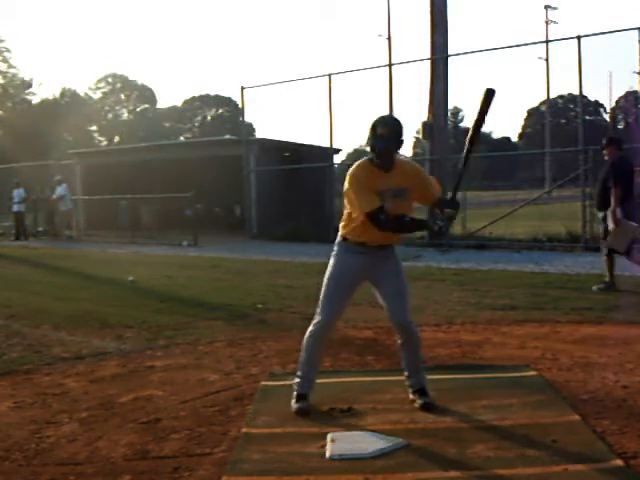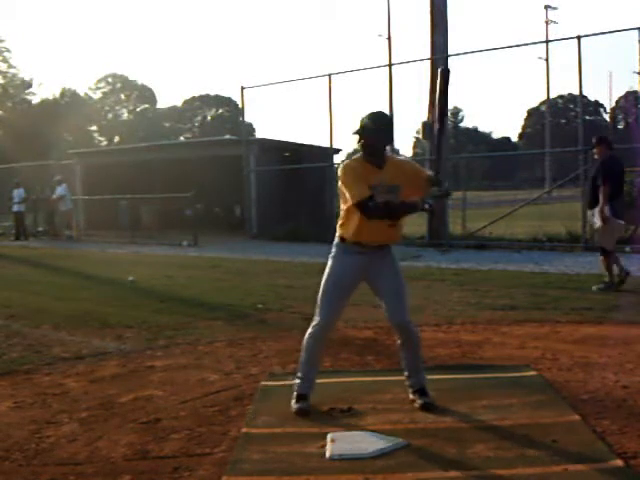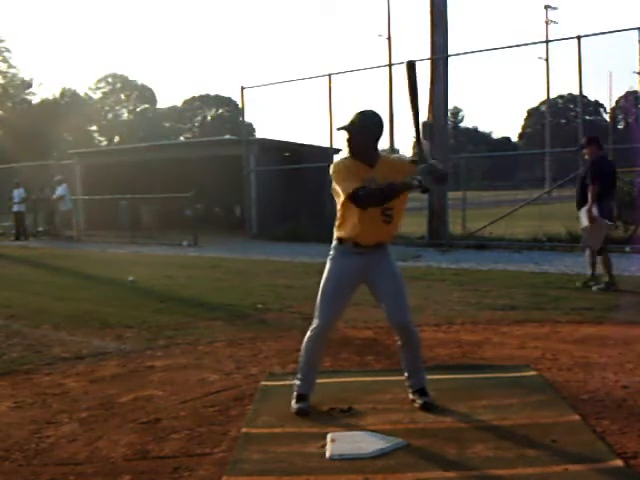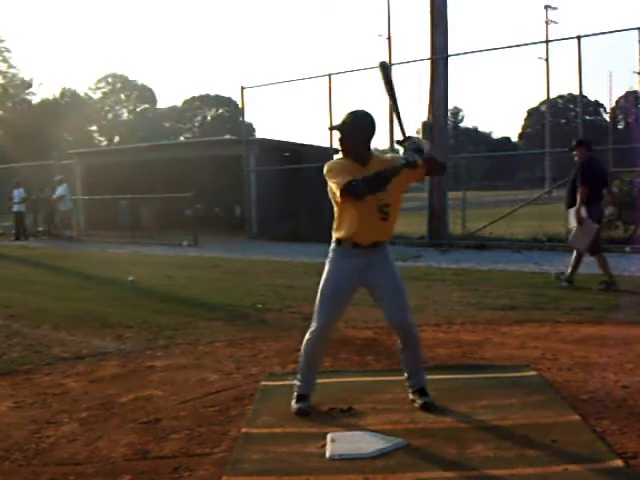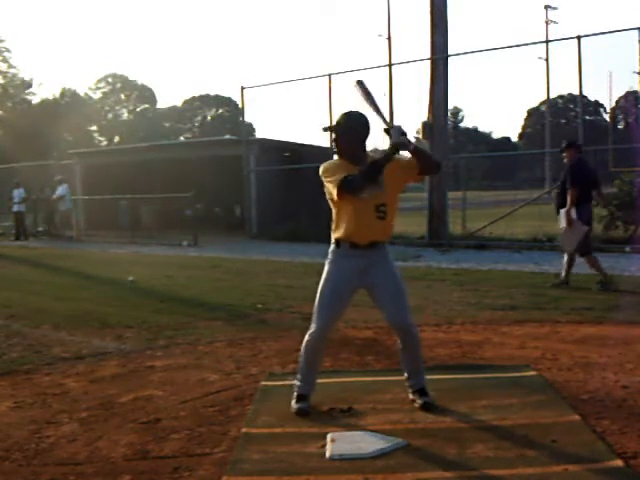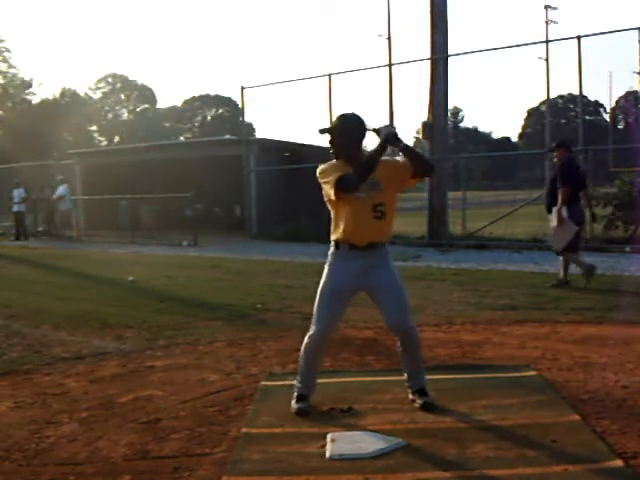
dt=0.1s
person 1, frame 1
left shoulder: (411, 171)
right shoulder: (358, 173)
left elbow: (437, 199)
right elbow: (381, 220)
left wrist: (448, 207)
right wrist: (427, 225)
left hip: (385, 254)
right hip: (350, 252)
left knee: (404, 322)
right knee: (323, 321)
left ankle: (417, 386)
right ankle: (302, 388)
person 1, frame 2
left shoulder: (404, 168)
right shoulder: (349, 169)
left elbow: (433, 186)
right elbow: (371, 210)
left wrist: (437, 186)
right wrist: (416, 205)
left hip: (382, 254)
right hip: (347, 253)
left knee: (402, 322)
right knee: (322, 323)
left ankle: (417, 385)
right ankle: (302, 389)
person 1, frame 3
left shoulder: (397, 164)
right shoulder: (340, 168)
right elbow: (364, 198)
right wrist: (407, 184)
left hip: (379, 255)
right hip: (345, 254)
left knee: (403, 323)
right knee: (321, 325)
left ankle: (417, 386)
right ankle: (302, 389)
person 1, frame 4
left shoulder: (391, 162)
right shoulder: (334, 168)
left elbow: (439, 169)
right elbow: (358, 190)
left wrist: (421, 154)
right wrist: (401, 167)
left hip: (378, 256)
right hip: (344, 256)
left knee: (403, 324)
right knee: (320, 327)
left ankle: (417, 386)
right ankle: (303, 390)
person 1, frame 5
left shoulder: (391, 167)
right shoulder: (329, 169)
left elbow: (433, 167)
right elbow: (354, 184)
left wrist: (407, 145)
right wrist: (390, 151)
left hip: (378, 257)
right hip: (343, 257)
left knee: (404, 324)
right knee: (319, 329)
left ankle: (417, 386)
right ankle: (303, 390)
person 1, frame 6
left shoulder: (388, 167)
right shoulder: (326, 171)
left elbow: (427, 169)
right elbow: (349, 184)
left wrist: (400, 145)
right wrist: (382, 147)
left hip: (377, 258)
right hip: (343, 259)
left knee: (403, 326)
right knee: (319, 331)
left ankle: (417, 386)
right ankle: (303, 390)
person 2, frame 1
left shoulder: (615, 164)
right shoulder: (625, 163)
left elbow: (615, 189)
left wrist: (613, 211)
left hip: (612, 212)
right hip: (626, 211)
left knee: (608, 247)
left ankle: (610, 281)
person 2, frame 2
left shoulder: (604, 163)
right shoulder: (616, 162)
left elbow: (604, 187)
left wrist: (601, 209)
left hip: (607, 209)
right hip: (615, 207)
left knee: (604, 246)
right knee: (606, 244)
left ankle: (610, 281)
right ankle: (622, 271)
person 2, frame 3
left shoulder: (594, 163)
right shoulder: (607, 162)
left elbow: (593, 187)
right elbow: (613, 187)
left wrist: (589, 209)
right wrist: (612, 207)
left hip: (596, 209)
right hip: (606, 207)
left knee: (597, 247)
right knee: (592, 245)
left ankle: (610, 281)
right ankle: (592, 276)
person 2, frame 4
left shoulder: (583, 165)
right shoulder: (597, 165)
left elbow: (583, 189)
right elbow: (608, 188)
left wrist: (578, 211)
left hip: (587, 211)
right hip: (597, 208)
left knee: (594, 249)
left ankle: (610, 280)
right ankle: (569, 276)
person 2, frame 5
left shoulder: (573, 167)
right shoulder: (587, 167)
left elbow: (573, 191)
right elbow: (597, 190)
left wrist: (568, 212)
left hip: (576, 212)
right hip: (585, 210)
left knee: (584, 250)
left ankle: (606, 278)
right ankle: (564, 278)
person 2, frame 6
left shoulder: (563, 166)
right shoulder: (576, 166)
left elbow: (564, 190)
right elbow: (584, 190)
left wrist: (558, 210)
right wrist: (591, 209)
left hip: (566, 211)
right hip: (576, 209)
left knee: (562, 247)
right knee: (566, 246)
left ankle: (587, 268)
right ankle: (563, 278)
